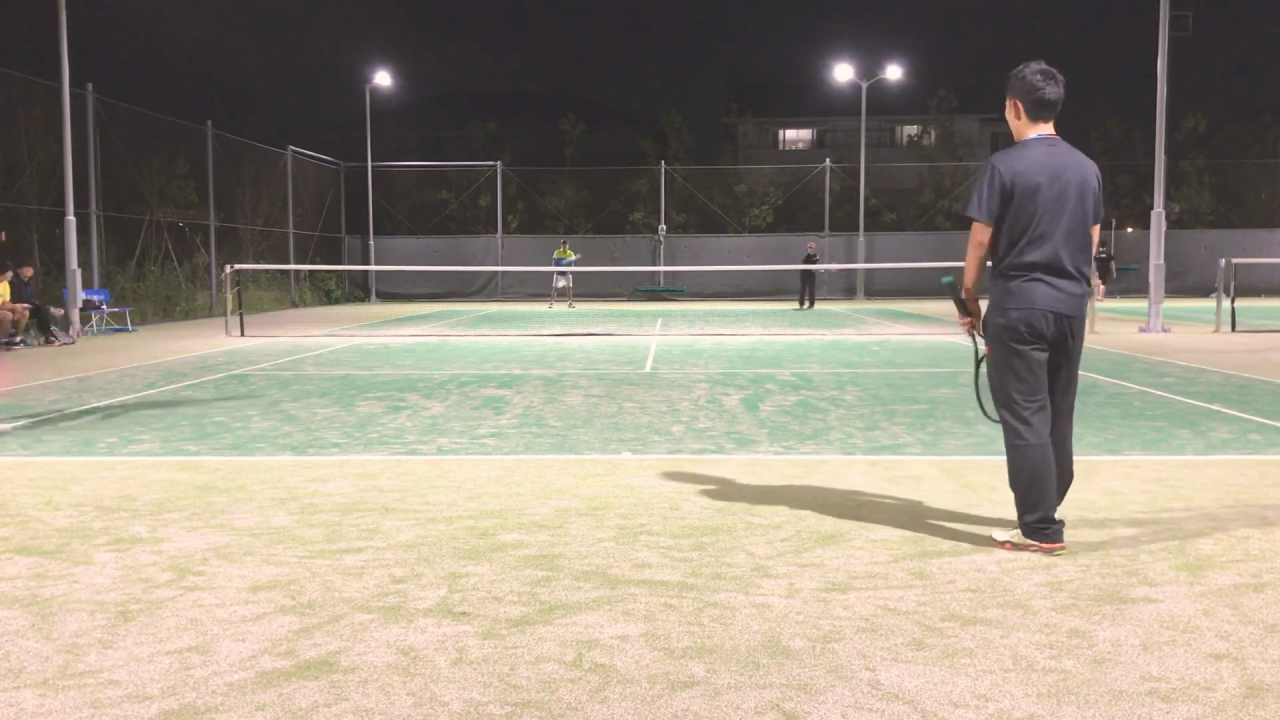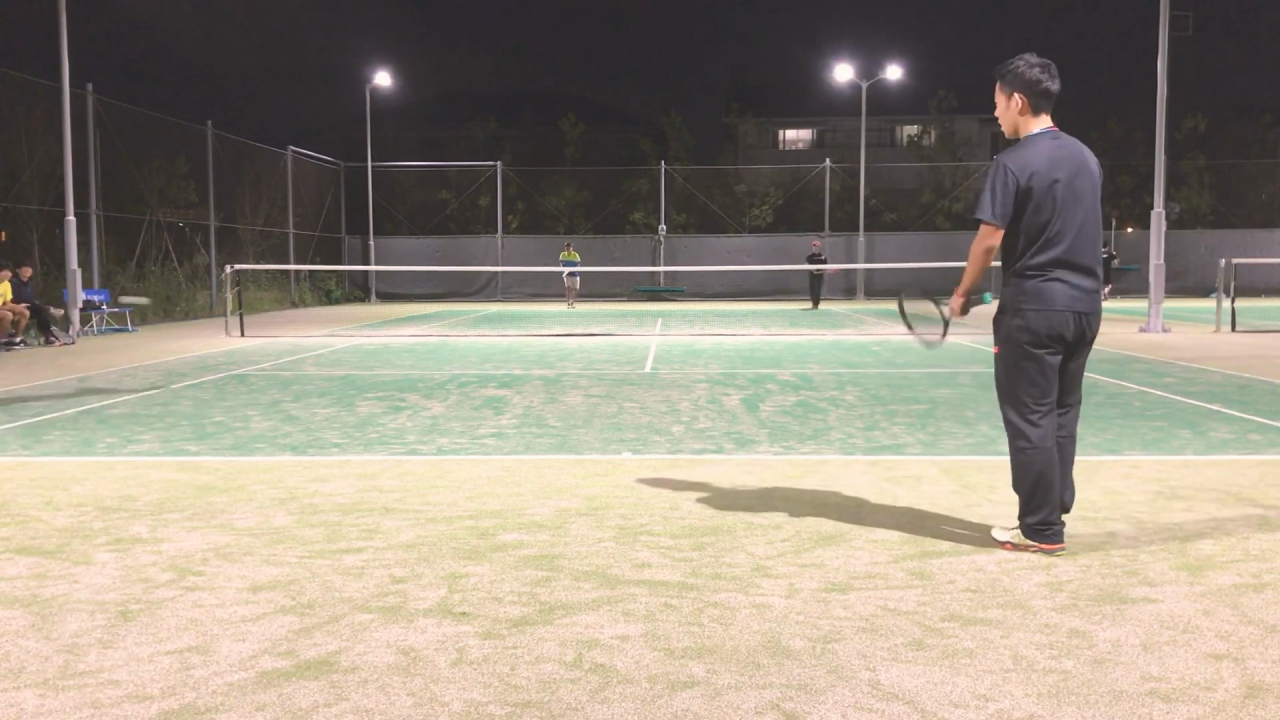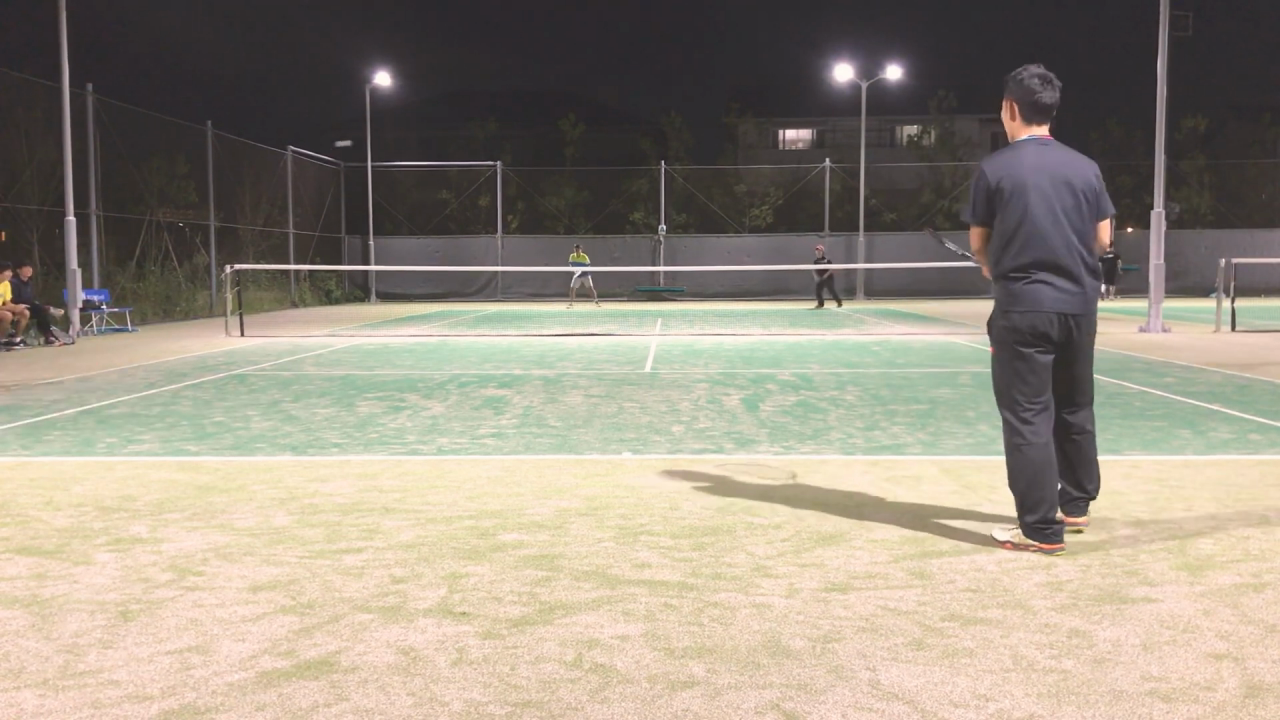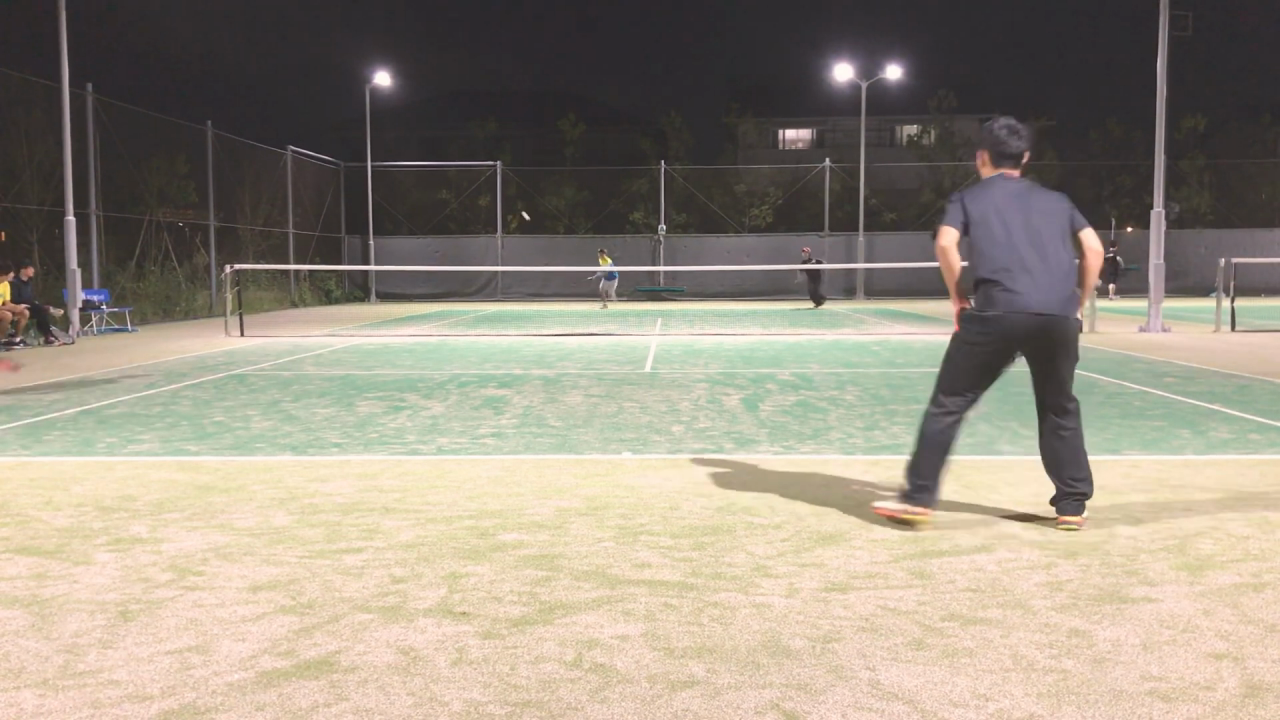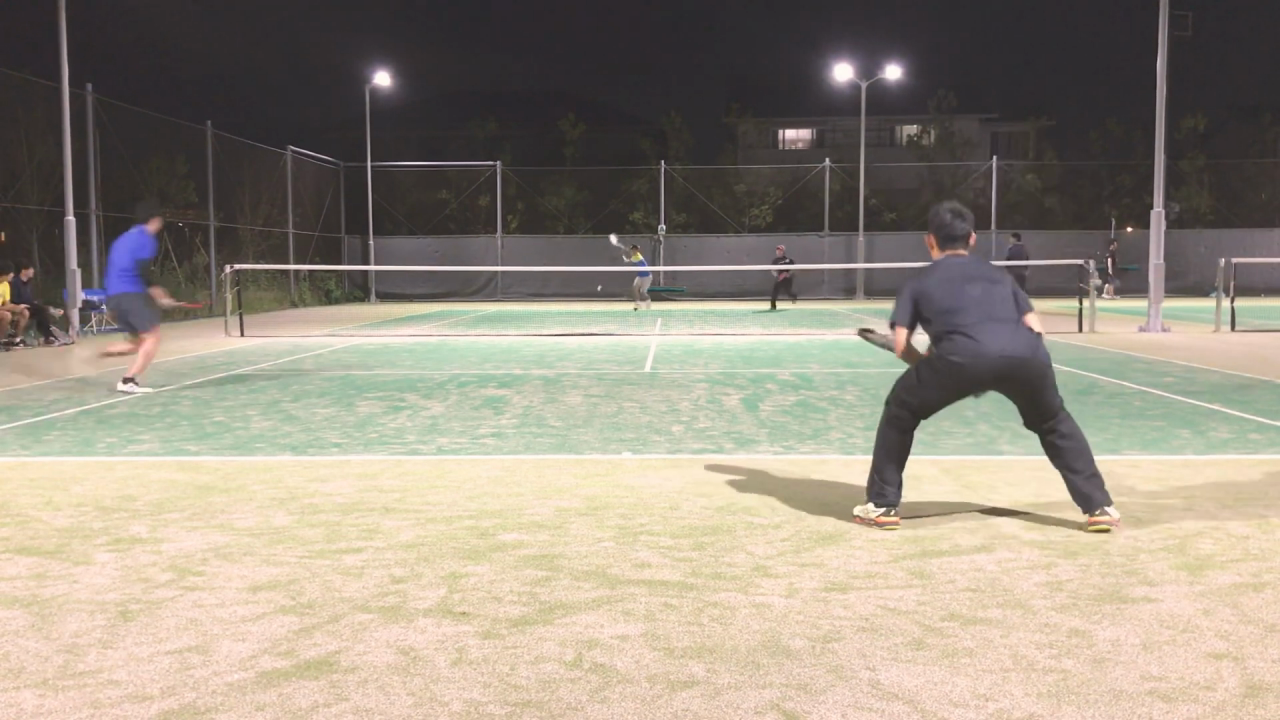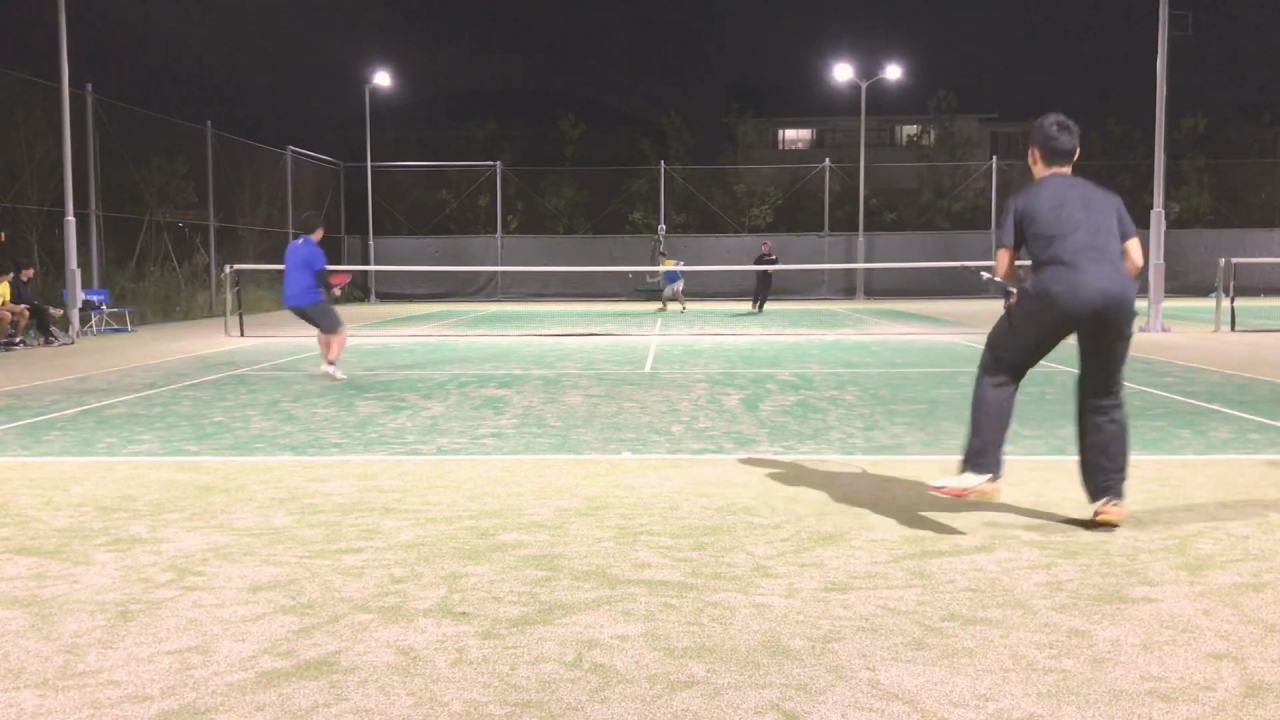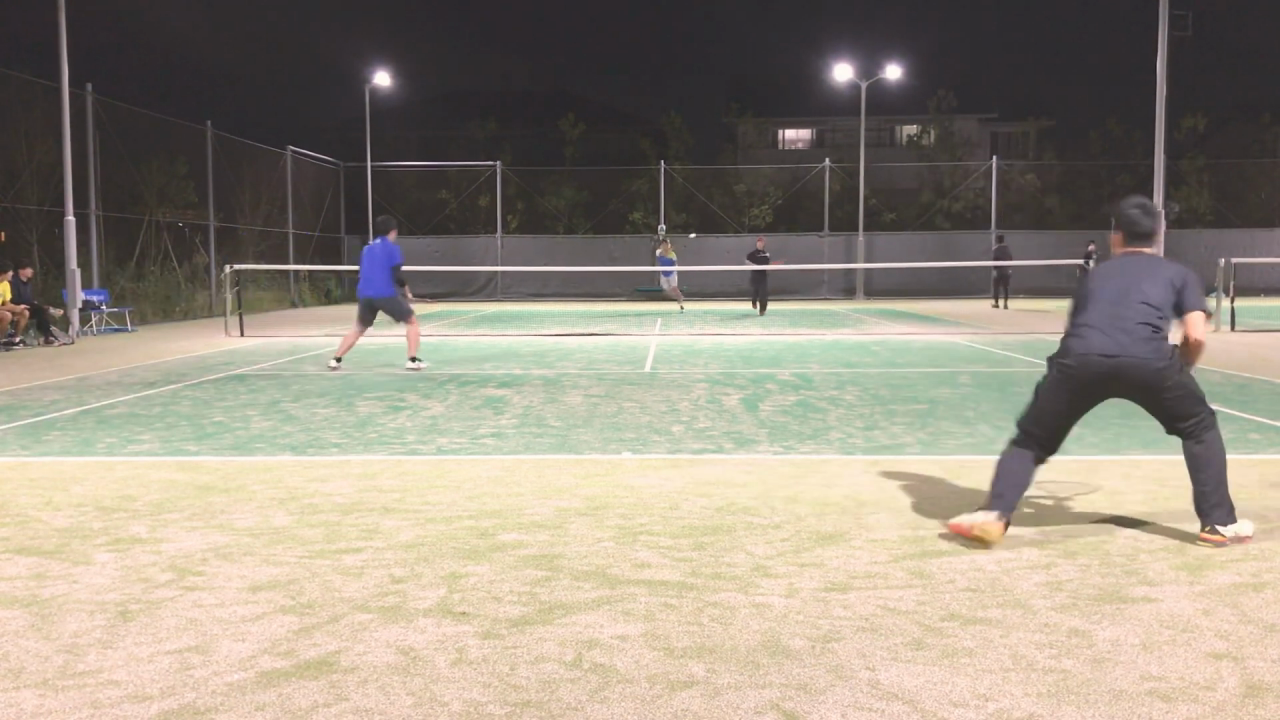
dt=0.5s
person 1, frame 1
left shoulder: (1003, 166)
right shoulder: (1087, 168)
left elbow: (980, 240)
right elbow: (1091, 243)
left wrist: (969, 298)
left hip: (1017, 307)
right hip: (1070, 308)
left knee: (1024, 418)
right knee: (1058, 414)
left ankle: (1041, 529)
right ankle: (1045, 508)
person 1, frame 2
left shoulder: (1012, 164)
right shoulder: (1087, 158)
left elbow: (991, 239)
left wrist: (962, 292)
left hip: (1033, 307)
right hip: (1084, 304)
left knee: (1030, 419)
right knee: (1062, 415)
left ankle: (1042, 530)
right ankle: (1053, 512)
person 1, frame 3
left shoulder: (995, 168)
right shoulder: (1086, 167)
left elbow: (979, 241)
right elbow: (1103, 239)
left wrist: (989, 266)
left hip: (1023, 307)
right hip: (1078, 305)
left knee: (1027, 419)
right knee: (1075, 410)
left ankle: (1041, 530)
right ankle: (1076, 504)
person 1, frame 4
left shoulder: (969, 198)
right shoulder: (1056, 200)
left elbow: (945, 245)
right elbow: (1094, 250)
left wrist: (958, 301)
right wrist: (1078, 305)
left hip: (1000, 309)
right hip: (1059, 312)
left knee: (948, 401)
right knee: (1061, 410)
left ankle: (917, 498)
right ankle: (1073, 506)
person 1, frame 5
left shoulder: (919, 282)
right shoulder: (999, 275)
left elbow: (900, 344)
right elbow: (1036, 329)
left wrist: (924, 366)
left hip: (961, 356)
right hip: (1025, 354)
left knee: (901, 410)
right knee: (1054, 422)
left ankle: (882, 505)
right ankle: (1099, 507)
person 1, frame 6
left shoulder: (1023, 200)
right shoulder: (1107, 199)
left elbow: (1002, 269)
right elbow: (1136, 261)
left wrist: (1026, 292)
left hip: (1056, 293)
right hip: (1117, 296)
left knee: (998, 372)
right knee: (1103, 398)
left ankle: (981, 472)
right ankle: (1109, 497)
person 1, frame 7
left shoulder: (1096, 274)
right shoulder: (1180, 274)
right elbow: (1196, 336)
right wrist: (1179, 371)
left hip: (1079, 357)
right hip: (1146, 358)
left knee: (1030, 441)
right knee: (1199, 427)
left ankle: (993, 516)
right ankle: (1219, 522)
